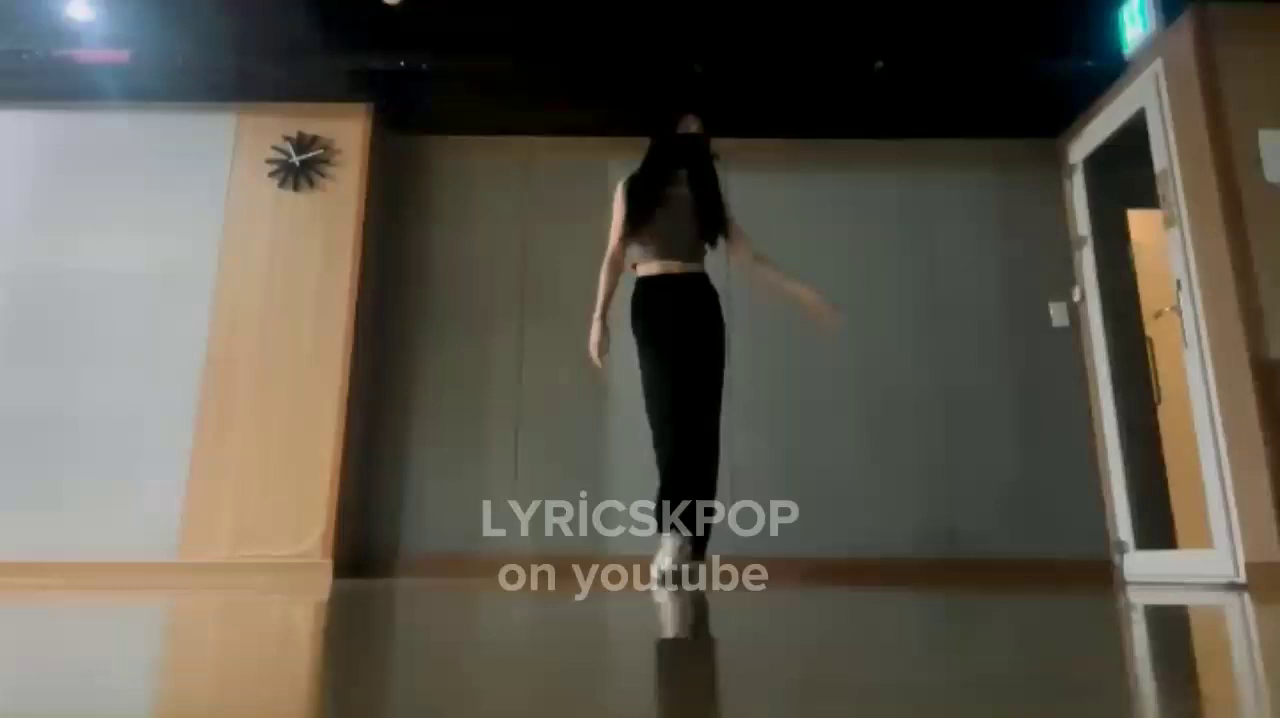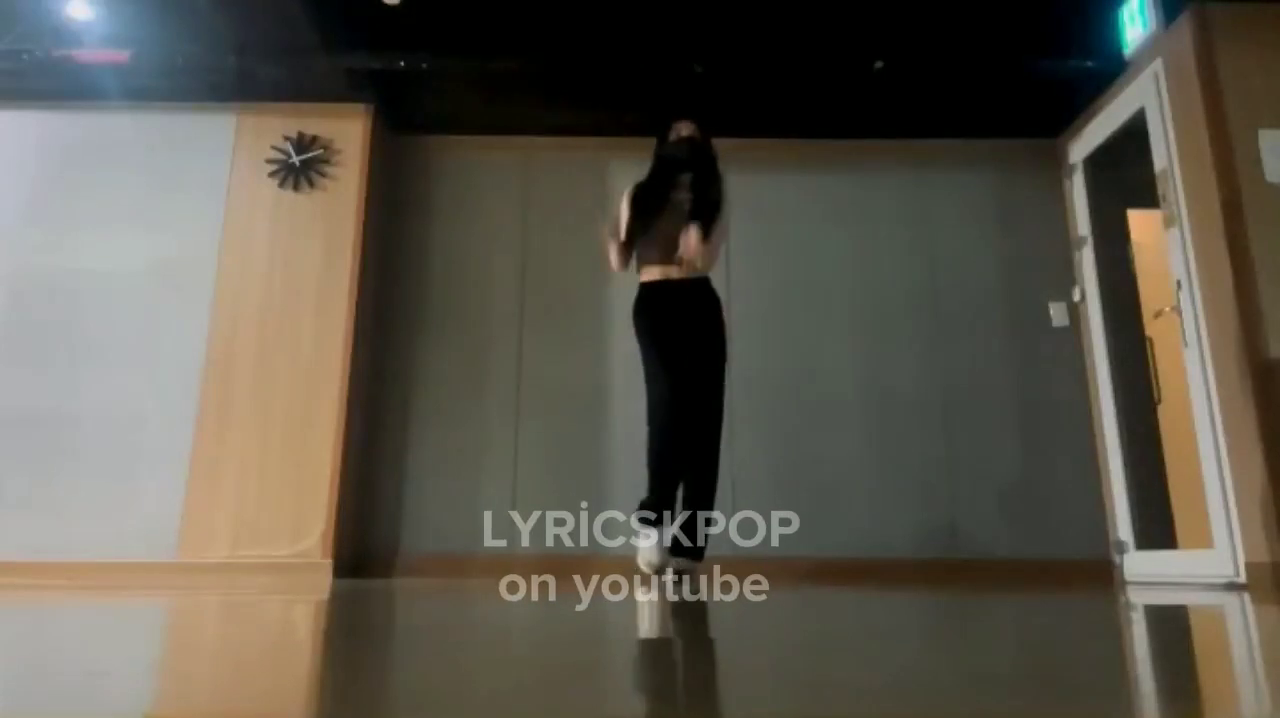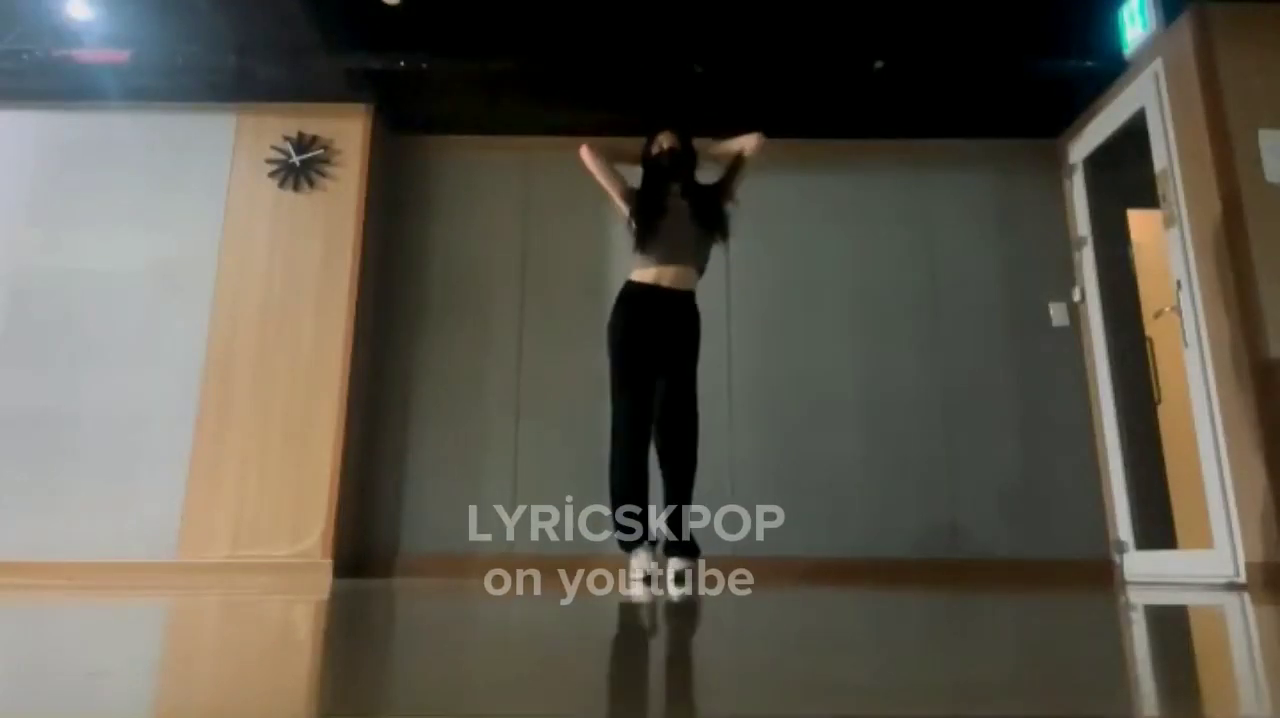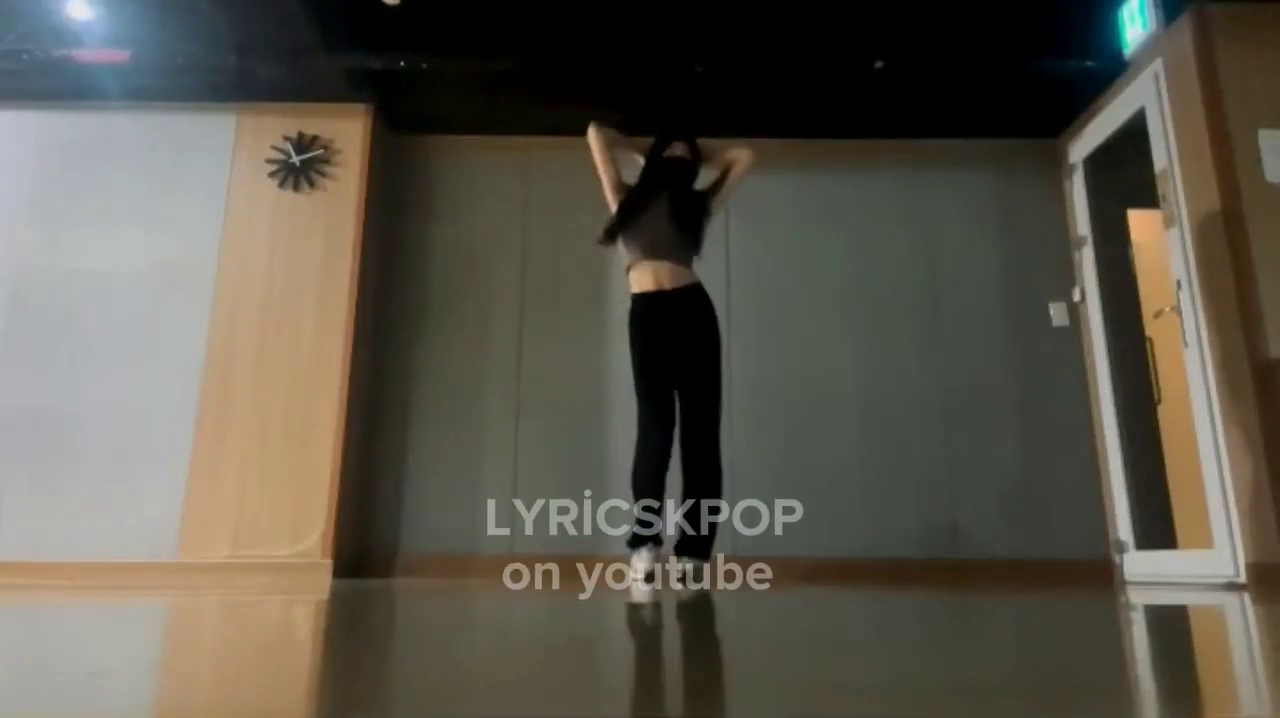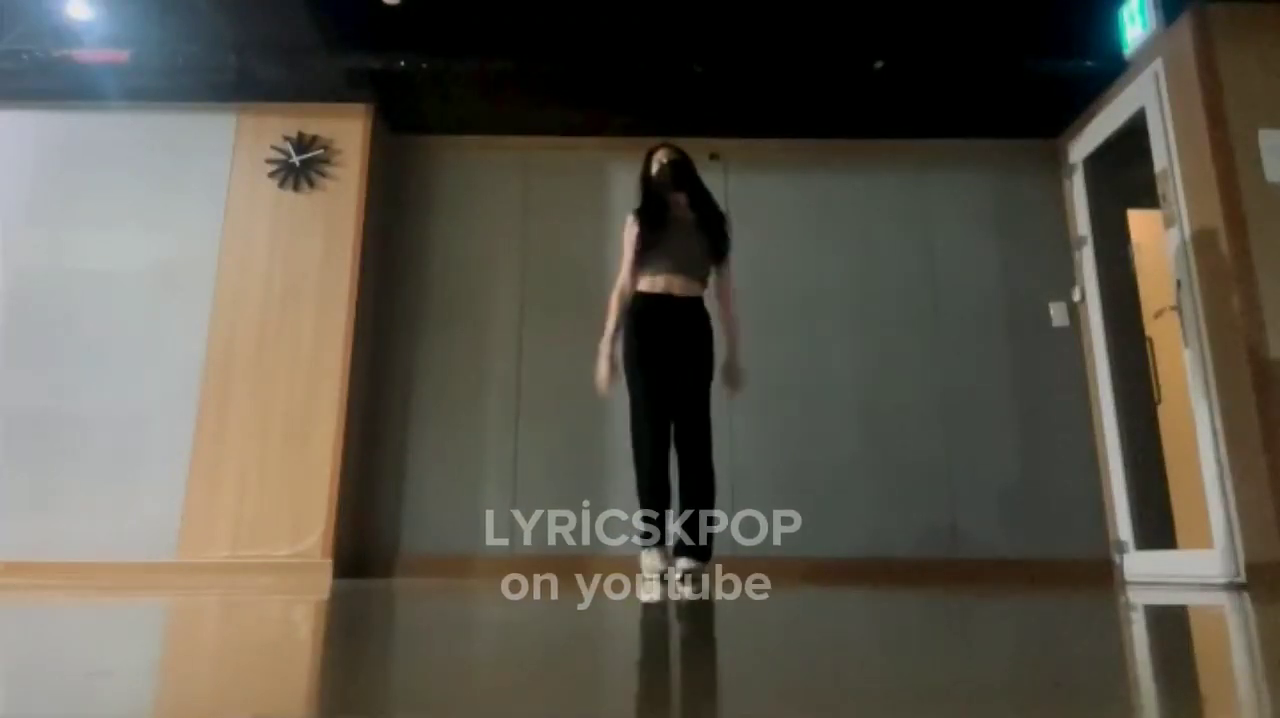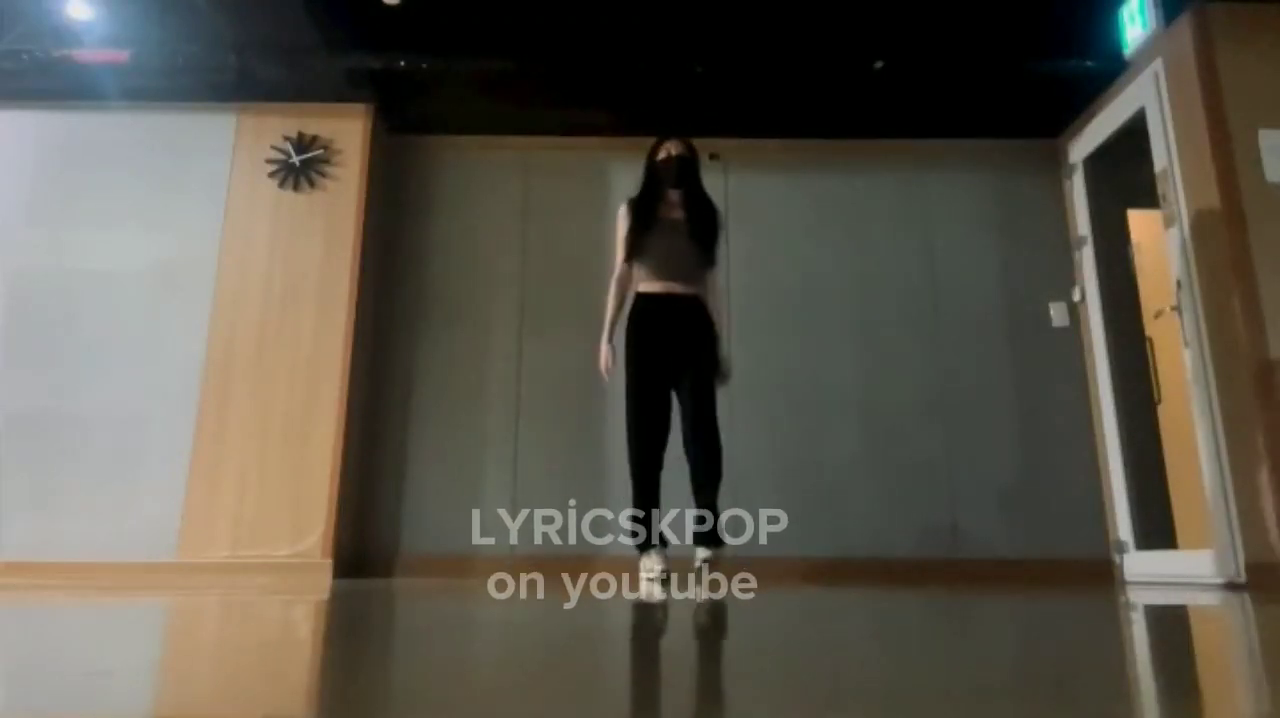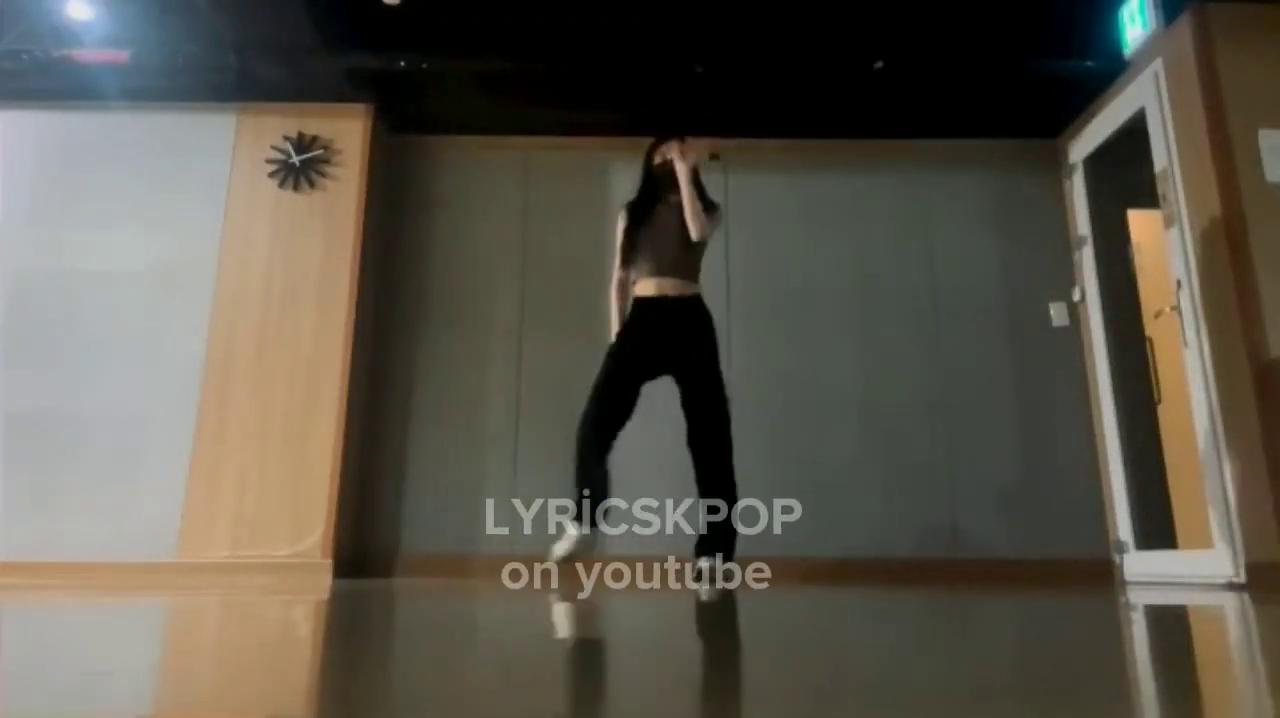
dt=0.5s
person 1, frame 1
left shoulder: (707, 197)
right shoulder: (633, 189)
left elbow: (746, 257)
right elbow: (614, 256)
left wrist: (801, 293)
right wrist: (599, 317)
left hip: (700, 303)
right hip: (652, 302)
left knee: (701, 420)
right knee: (669, 411)
left ankle: (689, 544)
right ankle: (672, 531)
person 1, frame 2
left shoulder: (709, 200)
right shoulder: (639, 196)
left elbow: (708, 259)
right elbow: (623, 260)
left wrist: (698, 243)
right wrist: (615, 246)
left hip: (699, 304)
right hip: (654, 304)
left knee: (703, 420)
right knee: (668, 402)
left ankle: (685, 547)
right ankle: (655, 521)
person 1, frame 3
left shoulder: (711, 201)
right shoulder: (637, 203)
left elbow: (754, 142)
right elbow: (588, 151)
left wrist: (706, 150)
right wrist: (640, 157)
left hip: (681, 316)
right hip: (634, 308)
left knee: (675, 424)
right knee: (630, 427)
left ankle: (678, 550)
right ankle: (638, 549)
person 1, frame 4
left shoulder: (697, 205)
right shoulder: (626, 200)
left elbow: (743, 158)
right elbow: (596, 135)
left wrist: (701, 160)
right wrist: (640, 151)
left hip: (693, 310)
right hip: (648, 314)
left knee: (700, 431)
right knee: (655, 427)
left ankle: (691, 553)
right ankle: (644, 546)
person 1, frame 5
left shoulder: (712, 220)
right shoulder: (641, 219)
left elbow: (723, 287)
right elbow: (625, 282)
left wrist: (733, 350)
right wrist: (607, 345)
left hip: (693, 324)
right hip: (649, 320)
left knee: (694, 433)
right knee: (651, 427)
left ankle: (691, 550)
right ankle: (653, 539)
person 1, frame 6
left shoulder: (705, 215)
right shoulder: (633, 212)
left elbow: (710, 282)
right elbow: (621, 274)
left wrist: (720, 343)
right wrist: (607, 336)
left hip: (693, 322)
right hip: (647, 319)
left knee: (700, 425)
right knee: (646, 431)
left ankle: (706, 539)
right ankle: (650, 545)
person 1, frame 7
left shoulder: (705, 207)
right shoulder: (632, 213)
left elbow: (698, 232)
right elbow: (619, 278)
left wrist: (686, 170)
right wrist: (618, 333)
left hip: (691, 321)
right hip: (642, 322)
left knee: (710, 436)
right knee: (598, 420)
left ankle: (713, 550)
right ankle: (583, 520)
